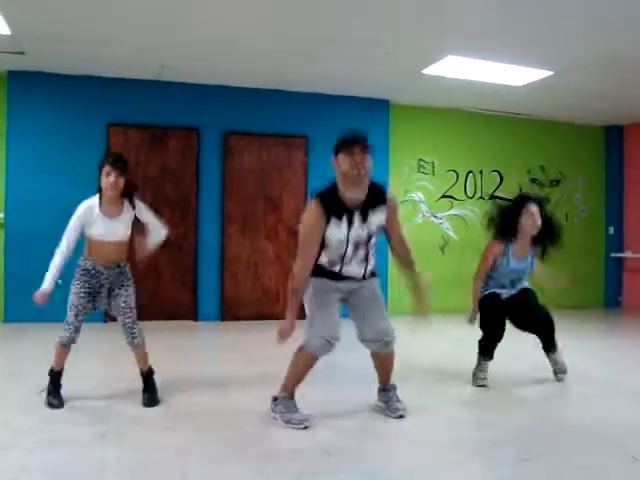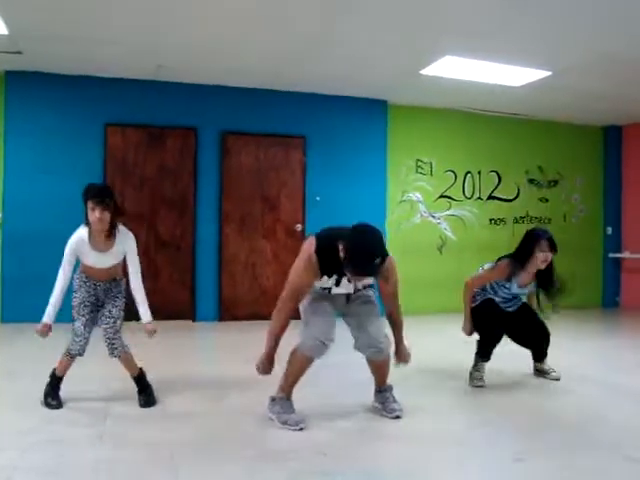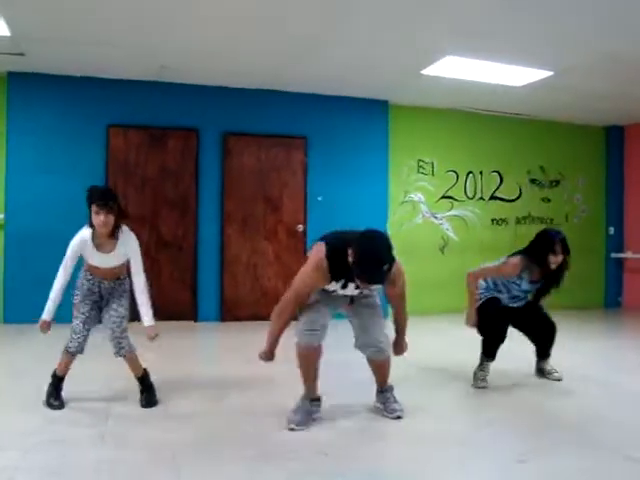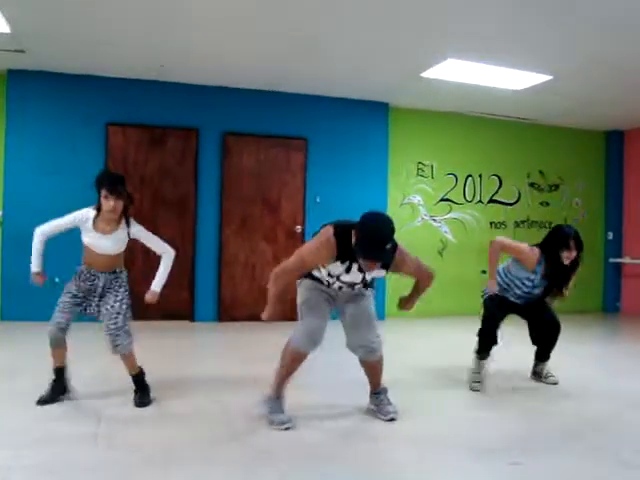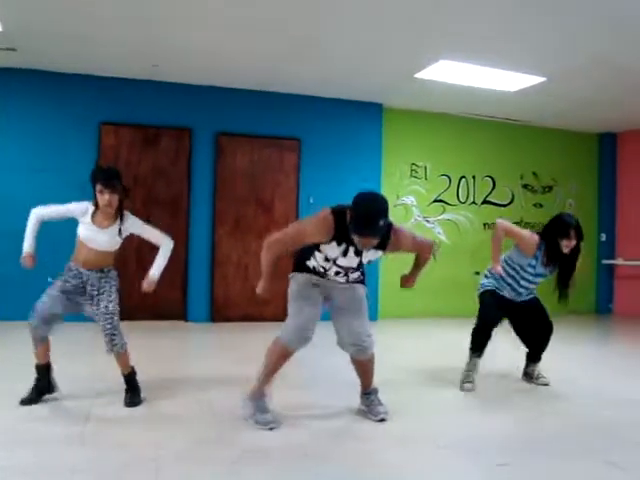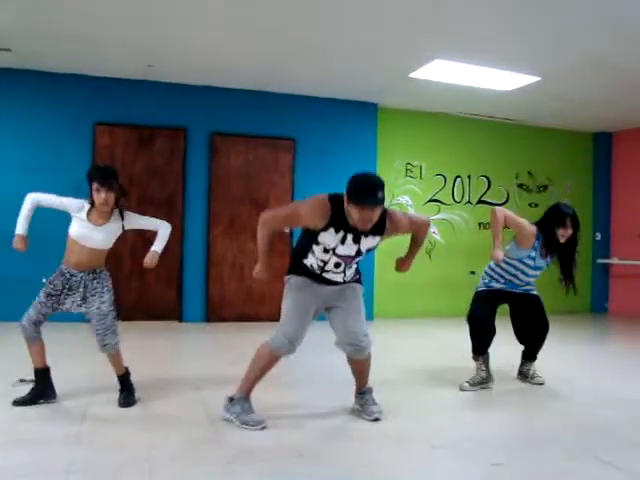
dt=0.2s
person 1, frame 1
left shoulder: (133, 205)
right shoulder: (87, 207)
left elbow: (161, 229)
right elbow: (64, 248)
left wrist: (149, 243)
right wrist: (46, 285)
left hip: (119, 272)
right hip: (88, 270)
left knee: (132, 327)
right knee: (71, 326)
left ankle: (148, 382)
right ankle: (54, 384)
person 1, frame 2
left shoulder: (125, 237)
right shoulder: (78, 239)
left elbow: (136, 279)
right elbow: (62, 279)
left wrist: (146, 318)
right wrist: (48, 318)
left hip: (114, 287)
right hip: (86, 284)
left knee: (112, 336)
right knee: (80, 336)
left ankle: (142, 384)
right ankle: (53, 386)
person 1, frame 3
left shoulder: (128, 238)
right shoulder: (82, 238)
left elbow: (139, 280)
right elbow: (62, 277)
left wrist: (148, 321)
right wrist: (47, 315)
left hip: (118, 287)
right hip: (89, 283)
left knee: (118, 335)
right knee: (78, 334)
left ankle: (146, 385)
right ankle: (55, 386)
person 1, frame 4
left shoulder: (130, 227)
right shoulder: (84, 217)
left elbow: (168, 252)
right elbow: (41, 233)
left wrist: (156, 287)
right wrist: (36, 267)
left hip: (115, 280)
right hip: (85, 276)
left knee: (117, 334)
right knee: (56, 328)
left ankle: (140, 384)
right ankle: (59, 382)
person 1, frame 5
left shoulder: (128, 221)
right shoulder: (82, 209)
left elbow: (166, 243)
right elbow: (37, 213)
left wrist: (154, 274)
right wrist: (28, 249)
left hip: (104, 279)
right hip: (74, 273)
left knee: (112, 333)
right knee: (38, 319)
left ankle: (131, 384)
right ankle: (43, 381)
person 1, frame 6
left shoulder: (124, 218)
right shoulder: (76, 207)
left elbow: (164, 226)
right elbow: (32, 198)
left wrist: (155, 251)
right wrist: (20, 232)
left hip: (96, 279)
right hip: (66, 275)
left knee: (106, 333)
right knee: (29, 323)
left ankle: (125, 385)
right ankle: (43, 385)
person 2, frame 1
left shoulder: (384, 201)
right shoulder: (320, 208)
left elbow: (398, 246)
right elbow: (303, 264)
left wrist: (414, 279)
right wrist: (290, 316)
left hip: (363, 281)
right hip: (325, 279)
left knee: (382, 335)
right knee: (323, 337)
left ankle: (386, 392)
right ankle: (283, 399)
person 2, frame 2
left shoulder: (384, 263)
right shoulder: (313, 256)
left elbow: (392, 304)
right elbow: (285, 306)
left wrist: (400, 344)
right wrist: (268, 354)
left hip: (358, 295)
right hip: (318, 291)
left knee: (376, 341)
right knee: (316, 338)
left ankle: (383, 392)
right ankle: (281, 400)
person 2, frame 3
left shoulder: (392, 270)
right shoulder: (322, 262)
left elbow: (399, 306)
right elbow: (286, 306)
left wrist: (400, 339)
right wrist: (270, 347)
left hip: (361, 296)
right hip: (321, 291)
left knee: (377, 342)
right knee: (311, 330)
left ankle: (384, 393)
right ankle: (310, 399)
person 2, frame 4
left shoulder: (398, 257)
right shoulder: (329, 242)
left elbow: (427, 276)
right elbow: (280, 274)
left wrist: (410, 299)
right wrist: (272, 307)
left hip: (357, 290)
right hip: (316, 284)
left knee: (368, 343)
right knee: (309, 333)
left ankle: (378, 395)
right ankle: (275, 397)
person 2, frame 5
left shoulder: (394, 237)
right shoulder: (326, 222)
left elbow: (427, 246)
right elbow: (273, 243)
left wrist: (412, 276)
right wrist: (266, 281)
left hip: (349, 283)
right hip: (309, 276)
left knee: (359, 341)
right knee: (298, 331)
left ankle: (368, 395)
right ankle: (257, 396)
person 2, frame 6
left shoulder: (390, 223)
right shoulder: (322, 209)
left elbow: (423, 225)
right elbow: (268, 220)
left wrist: (408, 259)
right wrist: (263, 263)
left hip: (345, 284)
right hip: (305, 279)
left knee: (357, 340)
right knee: (286, 338)
left ankle: (363, 395)
right ankle: (238, 400)
person 3, frame 1
left shoulder: (537, 243)
right shoulder: (500, 244)
right elbow: (480, 275)
right wrist: (475, 307)
left hip: (519, 290)
right hip: (493, 291)
left knee: (543, 321)
right knee: (494, 327)
left ankle: (553, 354)
right ankle: (482, 366)
person 3, frame 2
left shoulder: (541, 273)
right shoulder: (506, 267)
left elbow: (532, 295)
right elbow: (469, 285)
left wrist: (533, 317)
right wrist: (468, 320)
left hip: (513, 304)
right hip: (487, 300)
left knee: (539, 333)
right knee: (493, 329)
left ankle: (540, 364)
right ankle: (478, 367)
person 3, frame 3
left shoulder: (551, 270)
right shoulder: (518, 264)
right elbow: (472, 276)
left wrist: (538, 312)
right wrist: (472, 310)
left hip: (518, 300)
right hip: (491, 296)
left knee: (547, 328)
right knee: (496, 328)
left ankle: (543, 364)
right ankle: (484, 367)
person 3, frame 4
left shoulder: (566, 265)
right shoulder: (533, 255)
right elbow: (497, 242)
right wrist: (492, 279)
left hip: (528, 298)
right hip: (500, 292)
left knee: (552, 326)
right knee: (490, 323)
left ankle: (540, 367)
right ankle: (479, 365)
person 3, frame 5
left shoulder: (563, 255)
right shoulder: (532, 242)
right elbow: (500, 225)
right wrist: (496, 262)
left hip: (523, 294)
right hip: (496, 287)
left knee: (544, 328)
right knee: (488, 320)
left ankle: (531, 369)
right ankle: (472, 365)
person 3, frame 6
left shoulder: (559, 245)
right shoulder: (530, 233)
left elbow: (569, 259)
right elbow: (498, 212)
left wrist: (568, 275)
right wrist: (497, 247)
left hip: (523, 289)
right hip: (494, 283)
left knee: (540, 326)
right knee: (478, 317)
left ankle: (527, 367)
right ankle: (482, 371)
